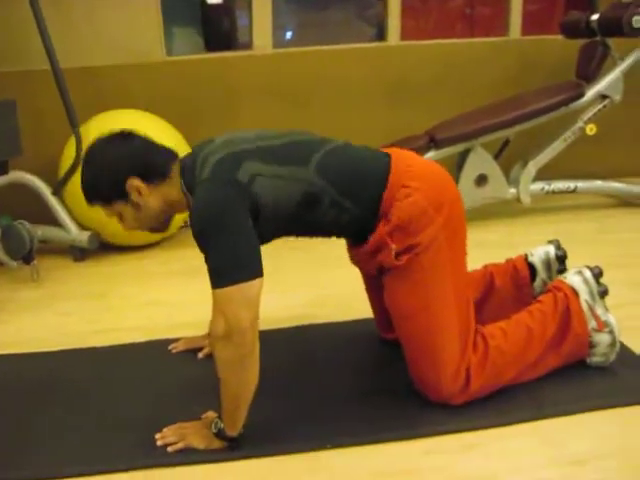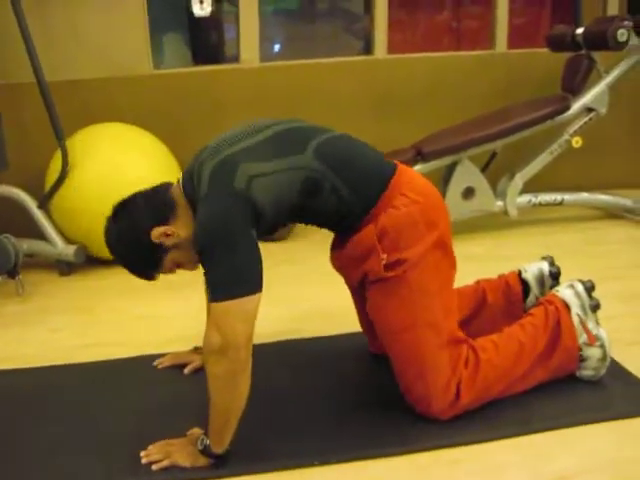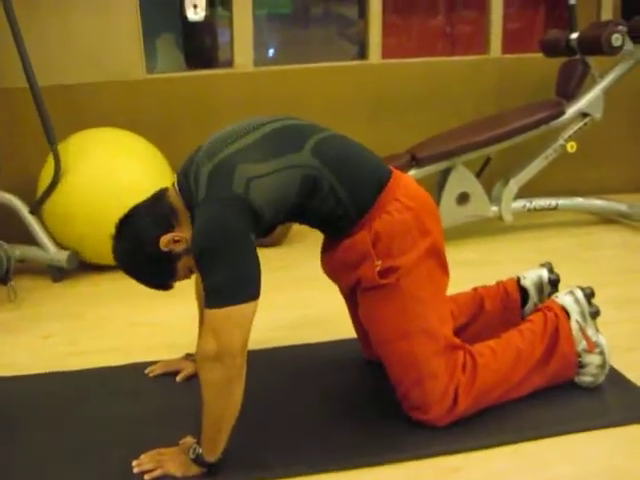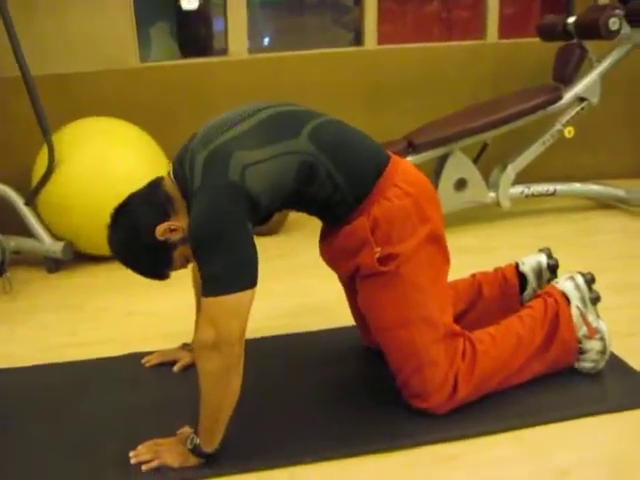
dt=0.4s
person 1, frame 1
left shoulder: (212, 203)
right shoulder: (203, 167)
left elbow: (239, 331)
left wrist: (224, 430)
right wrist: (220, 331)
left hip: (410, 207)
right hip: (393, 180)
left knee: (446, 376)
right knee: (399, 326)
left ankle: (571, 310)
right ankle: (530, 273)
person 1, frame 2
left shoulder: (218, 216)
right shoulder: (201, 182)
left elbow: (233, 346)
left wrist: (210, 448)
right wrist: (207, 348)
left hip: (399, 221)
right hip: (377, 210)
left knee: (437, 390)
right knee: (390, 341)
left ankle: (564, 323)
right ankle: (523, 288)
person 1, frame 3
left shoulder: (218, 219)
right shoulder: (193, 183)
left elbow: (226, 353)
right elbow: (211, 280)
right wrist: (200, 355)
left hip: (389, 226)
right hip: (363, 219)
left knee: (434, 393)
right knee: (385, 346)
left ankle: (562, 330)
right ankle: (521, 295)
person 1, frame 4
left shoulder: (215, 206)
right shoulder: (189, 172)
left elbow: (225, 341)
right elbow: (209, 270)
left wrist: (201, 446)
right wrist: (197, 344)
left hip: (388, 211)
right hip: (361, 204)
left knee: (434, 381)
right knee: (384, 333)
left ankle: (563, 314)
right ankle: (520, 280)
